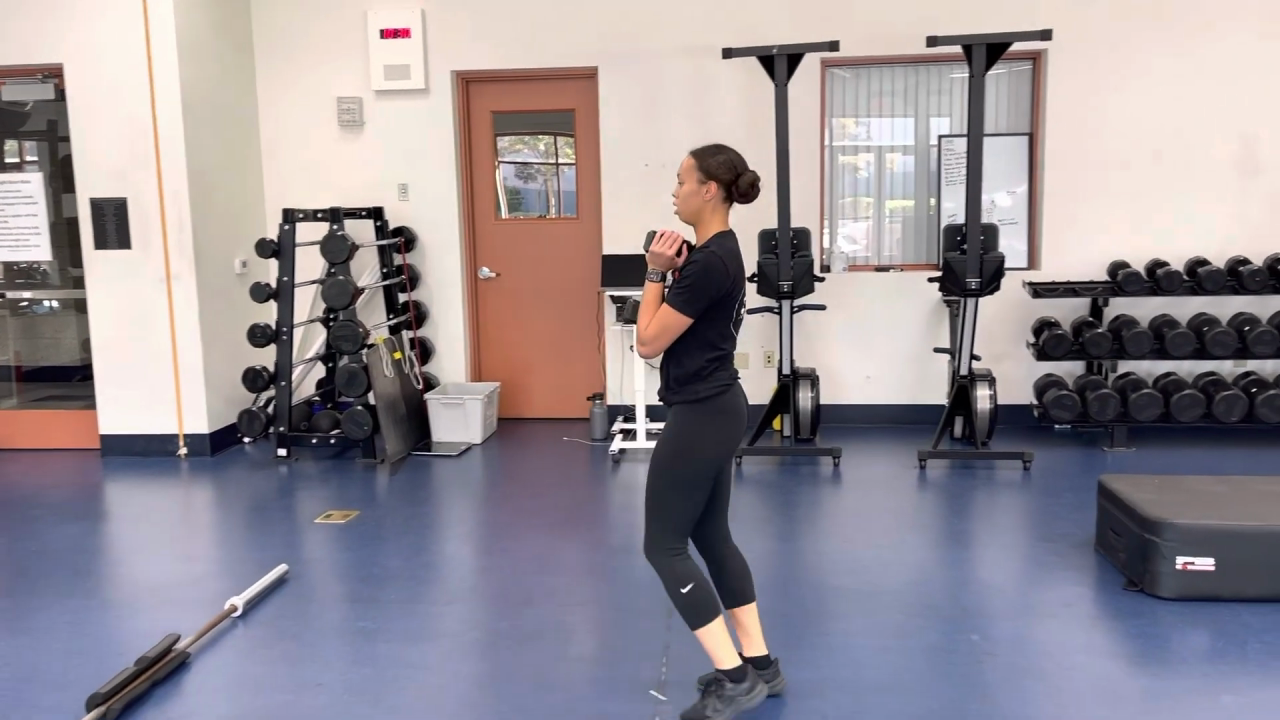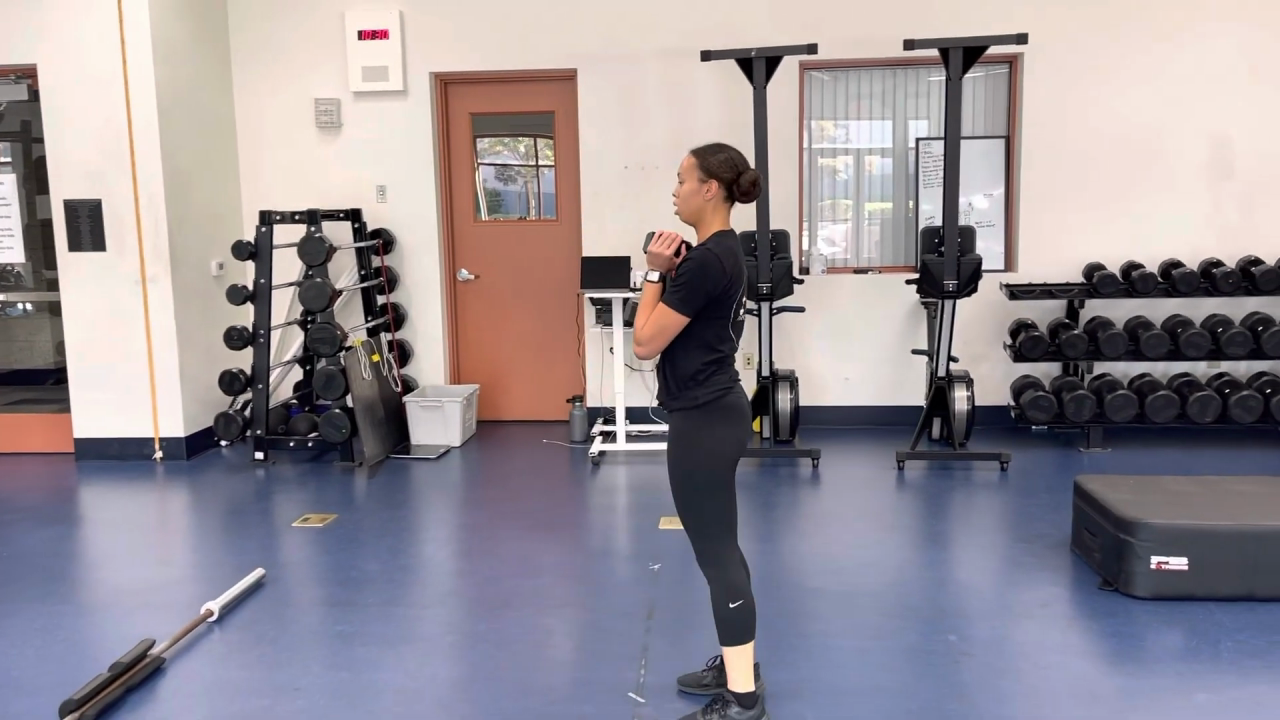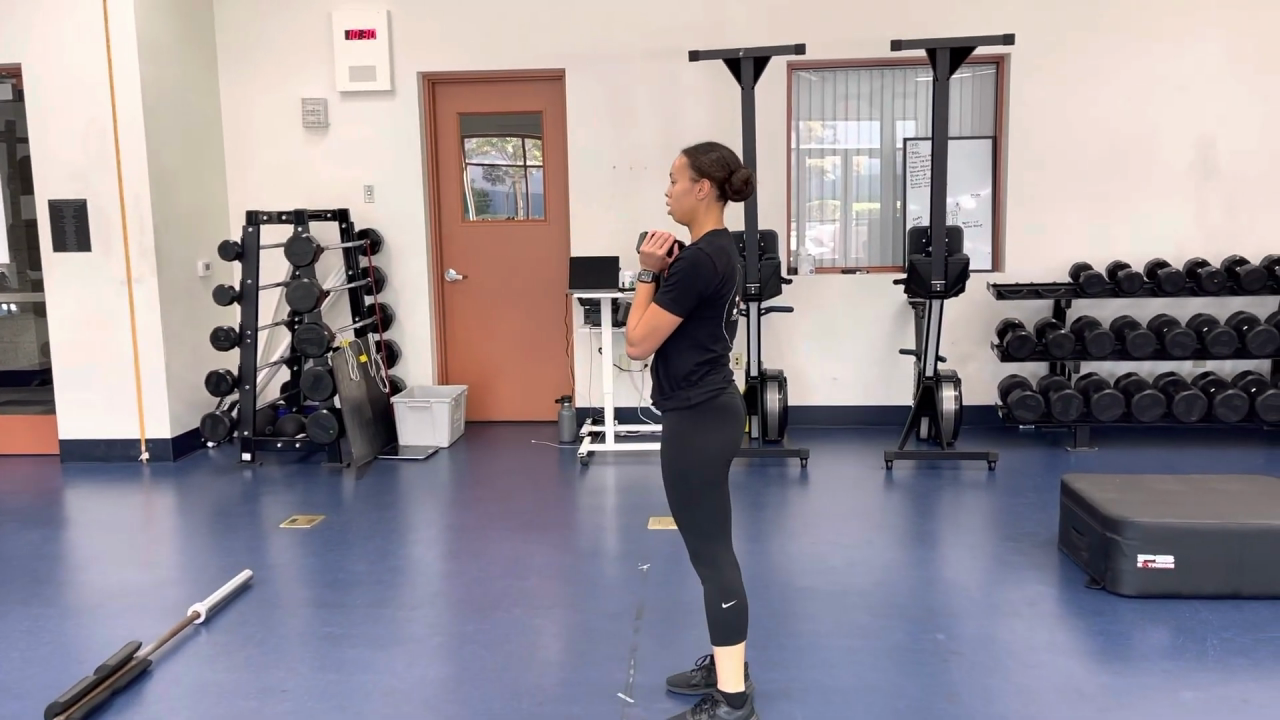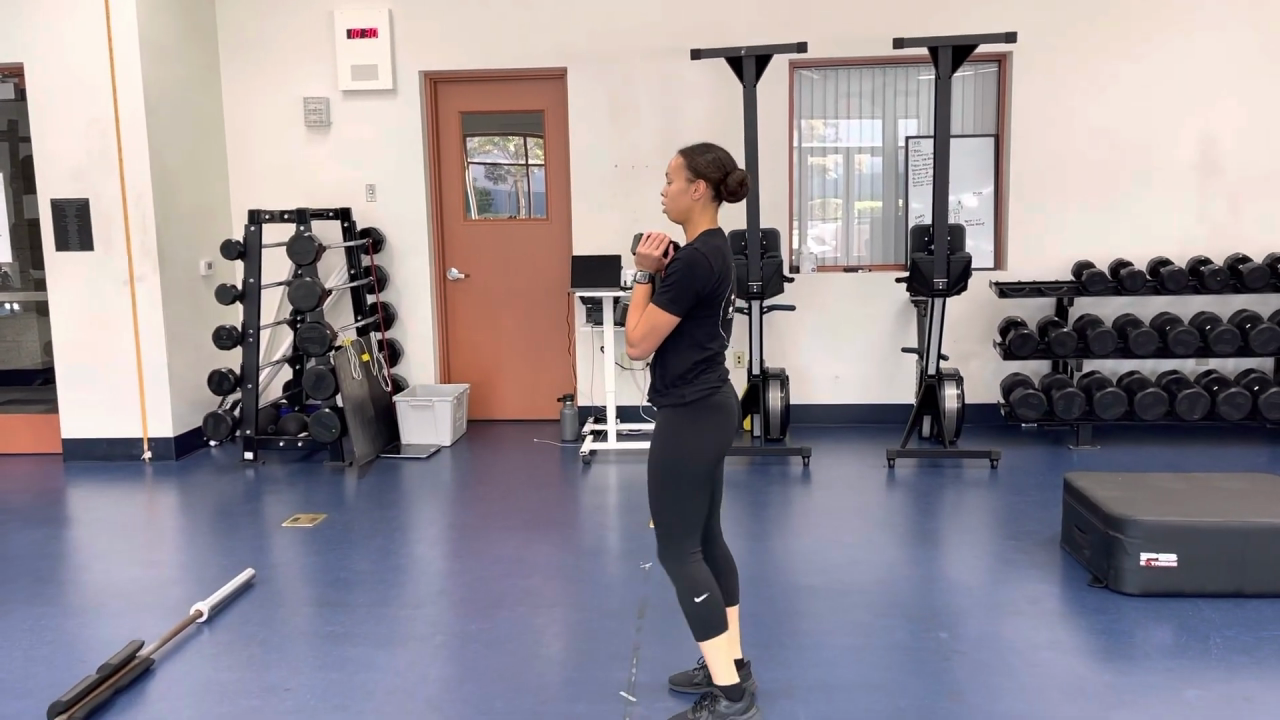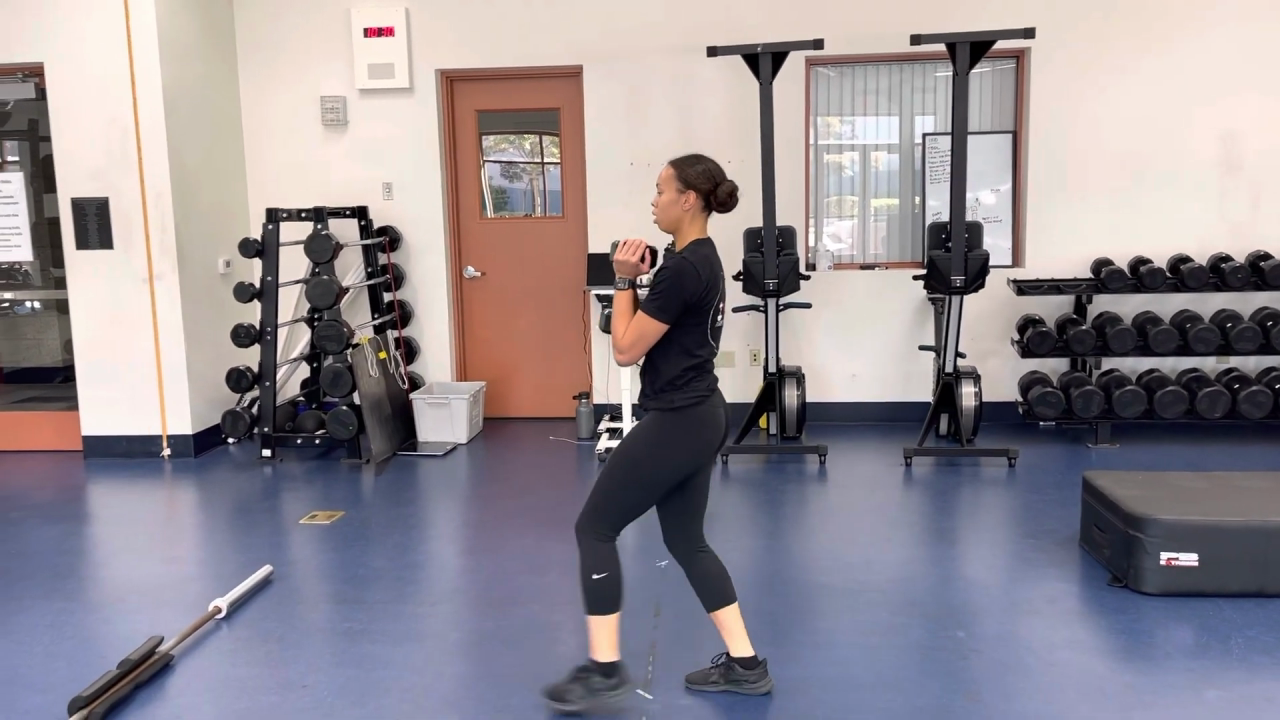
dt=0.4s
person 1, frame 1
left shoulder: (709, 261)
right shoulder: (717, 252)
left elbow: (649, 342)
right elbow: (675, 323)
left wrist: (656, 272)
right wrist: (671, 271)
left hip: (699, 415)
right hip: (717, 409)
left knee: (664, 547)
right knee: (711, 537)
right ankle: (759, 662)
person 1, frame 2
left shoulder: (706, 260)
right shoulder: (721, 251)
left elbow: (646, 342)
right elbow: (678, 325)
left wrist: (655, 273)
right wrist: (670, 272)
left hip: (703, 420)
right hip: (718, 410)
left knee: (715, 553)
right knee: (718, 544)
right ankle: (738, 668)
person 1, frame 3
left shoulder: (699, 259)
right shoulder: (718, 250)
left elbow: (639, 343)
left wrist: (648, 273)
right wrist: (665, 271)
left hip: (697, 420)
right hip: (712, 410)
left knee: (710, 554)
right knee: (712, 546)
right ankle: (727, 669)
person 1, frame 4
left shoulder: (694, 258)
right shoulder: (711, 250)
left elbow: (638, 343)
left wrist: (644, 274)
right wrist: (661, 274)
left hip: (689, 417)
right hip: (709, 407)
left knee: (679, 553)
right knee: (705, 539)
right ankle: (731, 664)
person 1, frame 5
left shoulder: (683, 267)
right shoulder: (701, 258)
left elbow: (627, 349)
left wrist: (624, 281)
right wrist: (641, 279)
left hip: (675, 422)
right hip: (700, 415)
left knee: (595, 529)
right knee: (687, 541)
left ankle: (604, 669)
right ankle: (745, 664)
